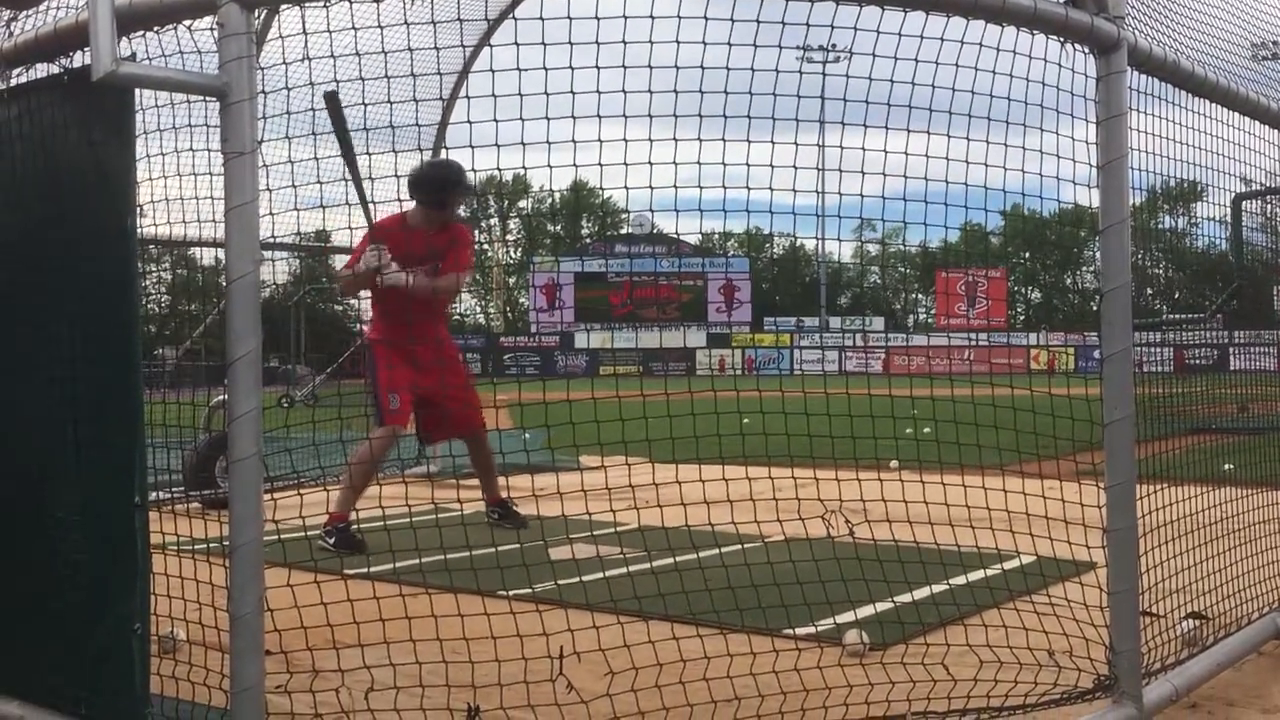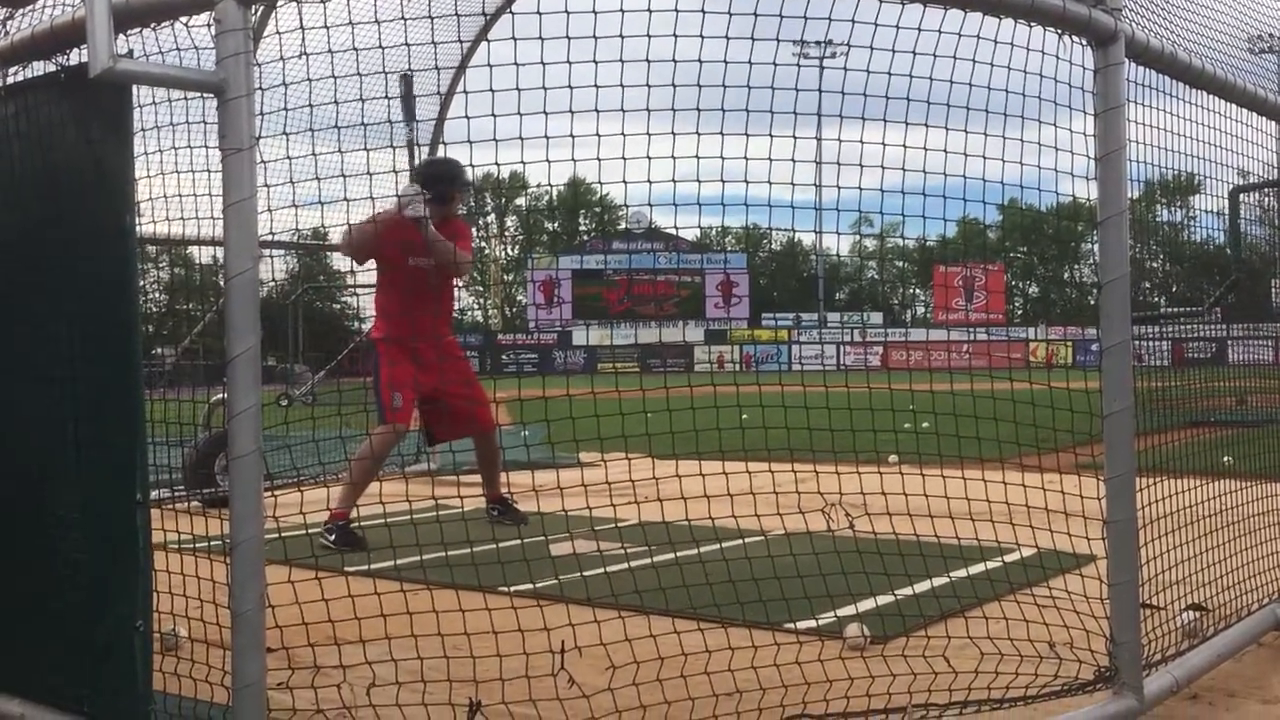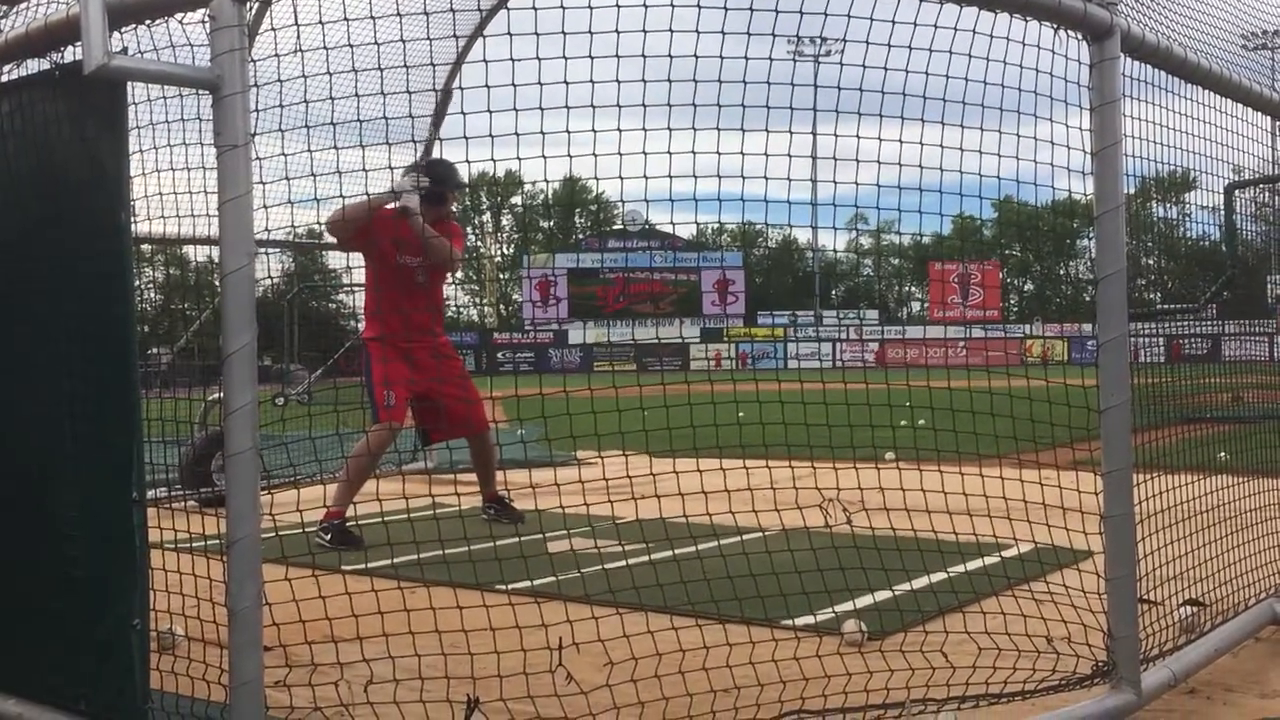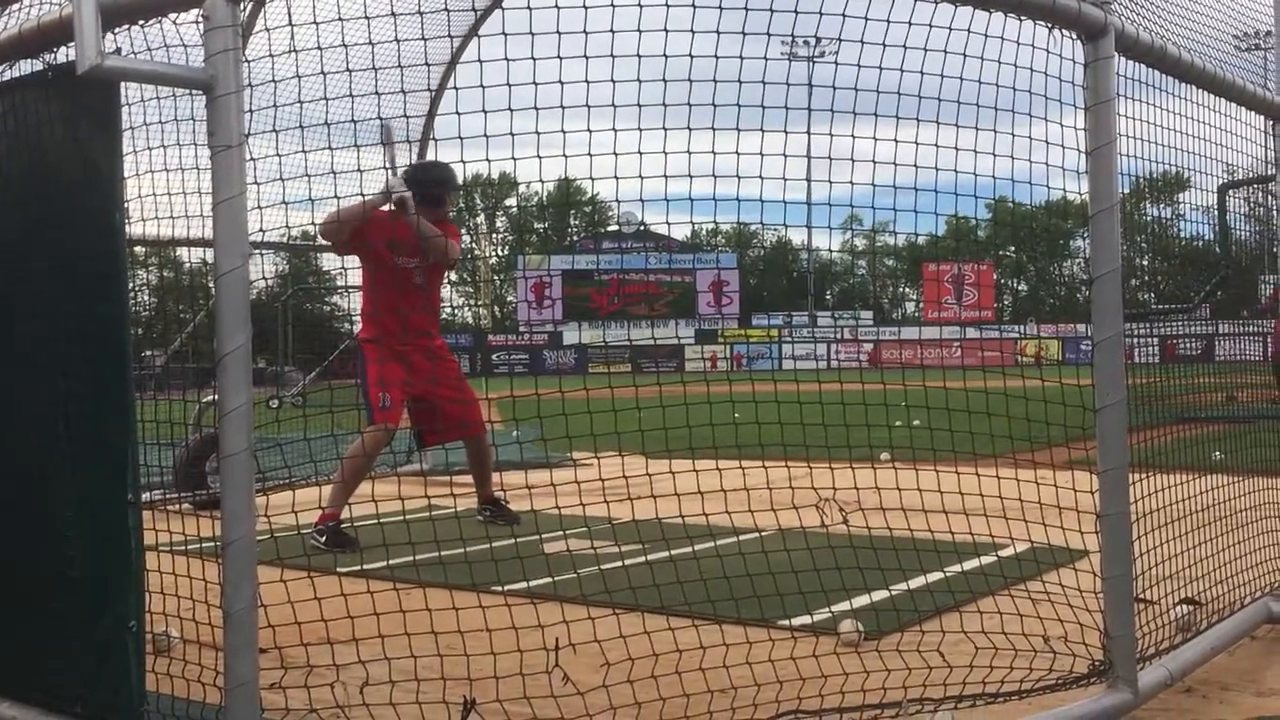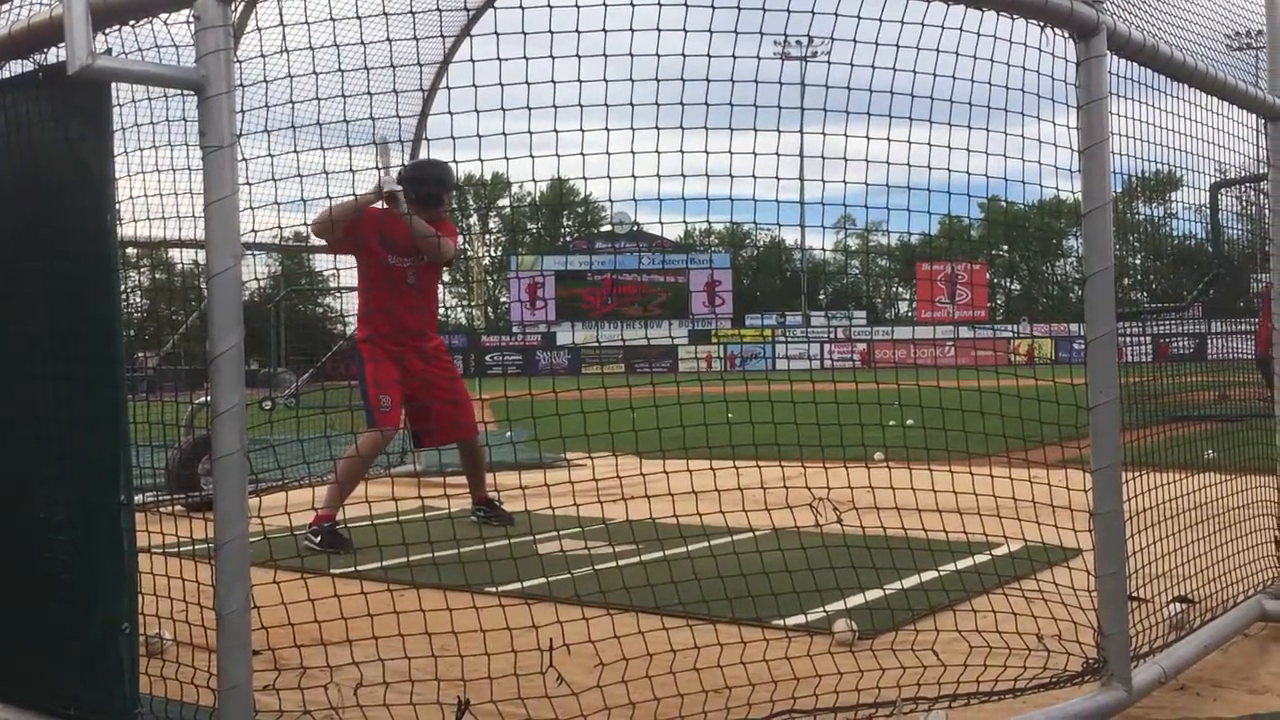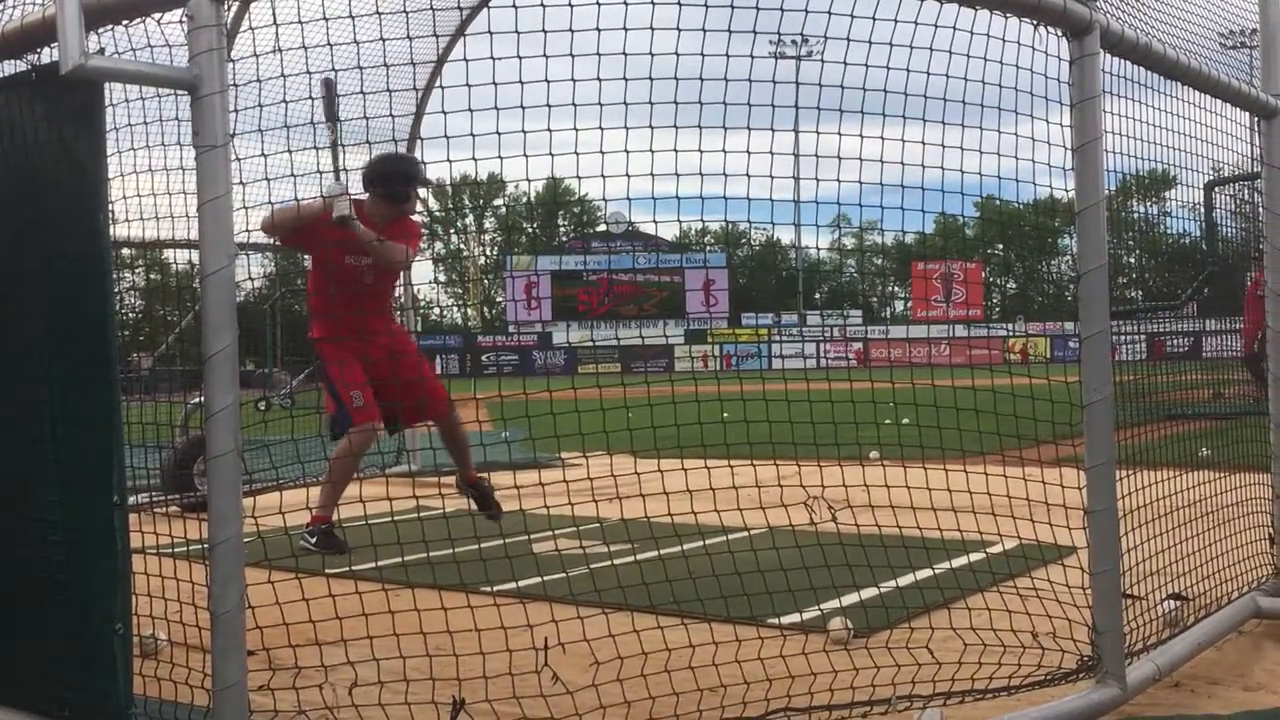
dt=0.4s
person 1, frame 1
left shoulder: (459, 235)
right shoulder: (386, 231)
left elbow: (454, 286)
right elbow: (344, 287)
left wrist: (406, 279)
right wrist: (368, 265)
left hip: (437, 346)
right hip: (391, 346)
left knee: (475, 426)
right knee: (389, 429)
left ankle: (495, 503)
right ankle: (335, 523)
person 1, frame 2
left shoulder: (458, 229)
right shoulder: (390, 226)
left elbow: (462, 267)
right elbow: (349, 245)
left wrist: (426, 228)
right wrist: (399, 209)
left hip: (441, 344)
right hip: (395, 344)
left knee: (484, 422)
right knee: (393, 427)
left ankle: (495, 500)
right ankle: (336, 520)
person 1, frame 3
left shoulder: (449, 230)
right shoulder: (380, 222)
left elbow: (450, 260)
right elbow: (334, 225)
left wrist: (414, 219)
right wrist: (390, 197)
left hip: (433, 344)
right hip: (387, 343)
left knee: (477, 422)
right knee: (387, 426)
left ankle: (491, 499)
right ankle: (332, 519)
person 1, frame 4
left shoulder: (444, 229)
right shoulder: (376, 224)
left elbow: (449, 254)
right elbow: (328, 231)
left wrist: (409, 213)
right wrist: (382, 199)
left hip: (429, 346)
right hip: (383, 345)
left knee: (474, 425)
right knee: (381, 428)
left ankle: (487, 501)
right ankle: (326, 521)
person 1, frame 5
left shoulder: (443, 228)
right shoulder: (371, 222)
left elbow: (445, 253)
right elbow: (320, 227)
left wrist: (402, 210)
right wrist: (372, 198)
left hip: (426, 346)
right hip: (378, 345)
left knee: (466, 428)
right knee: (382, 430)
left ankle: (481, 501)
right ankle: (321, 523)
person 1, frame 6
left shoulder: (406, 227)
right shoulder: (327, 219)
left elbow: (399, 260)
right elbow: (268, 225)
left wrist: (352, 225)
right wrist: (323, 206)
left hip: (384, 335)
right hip: (336, 339)
left knee: (442, 406)
right knee: (363, 428)
left ankle: (470, 479)
right ankle: (316, 525)
